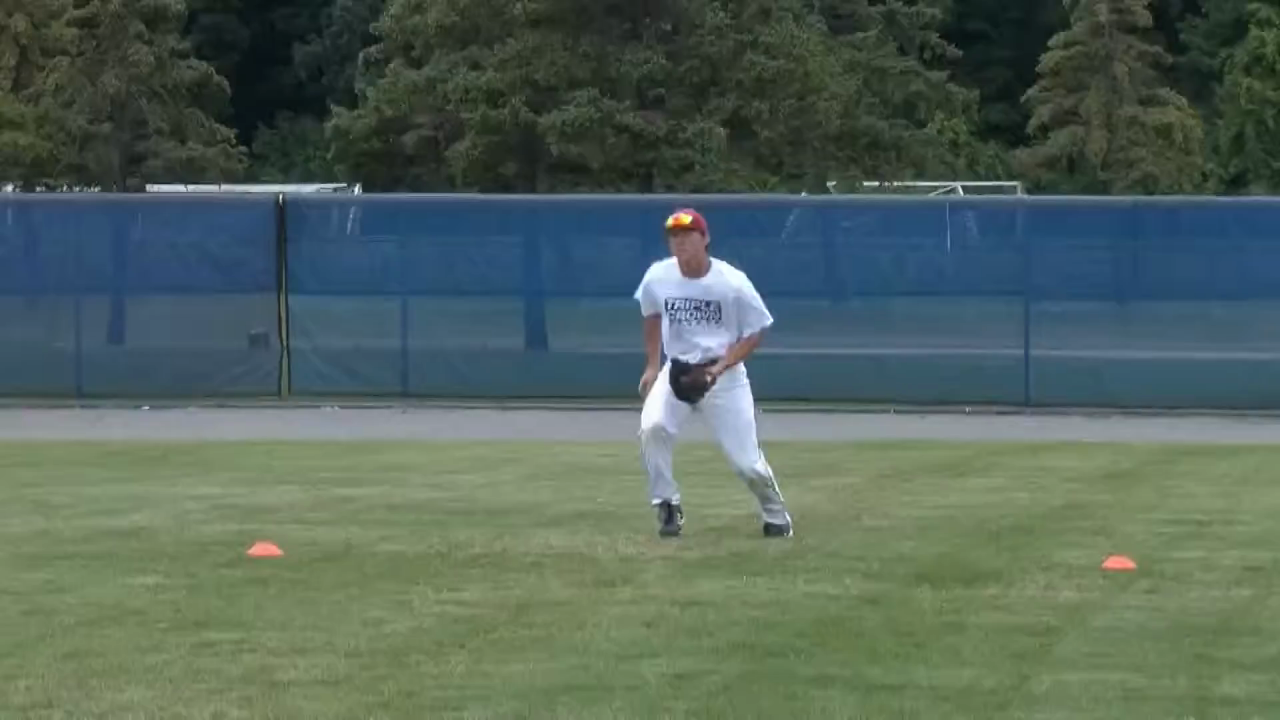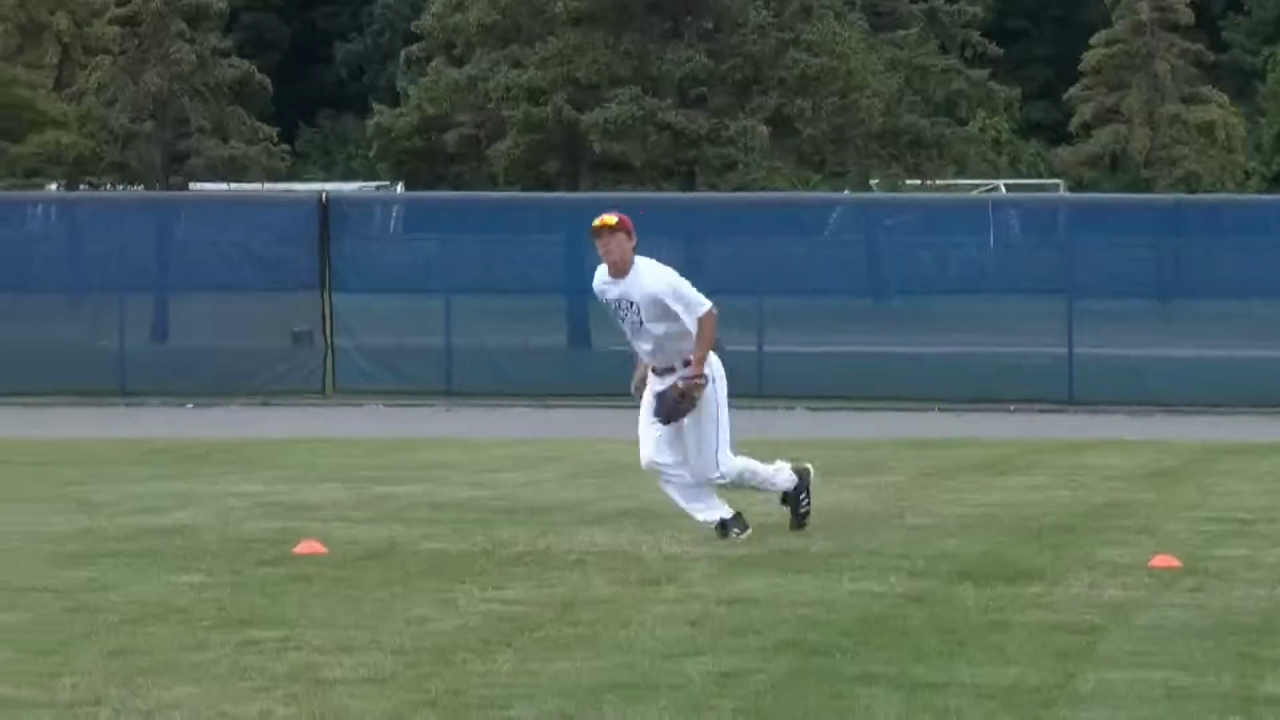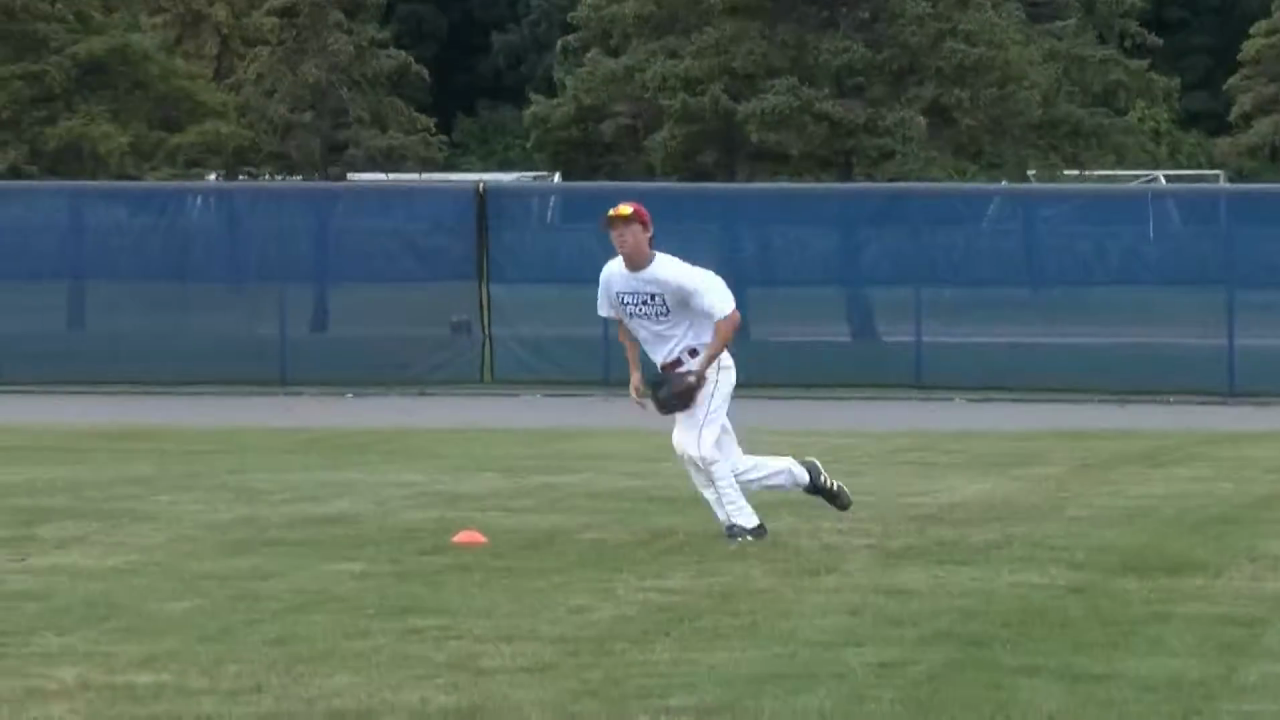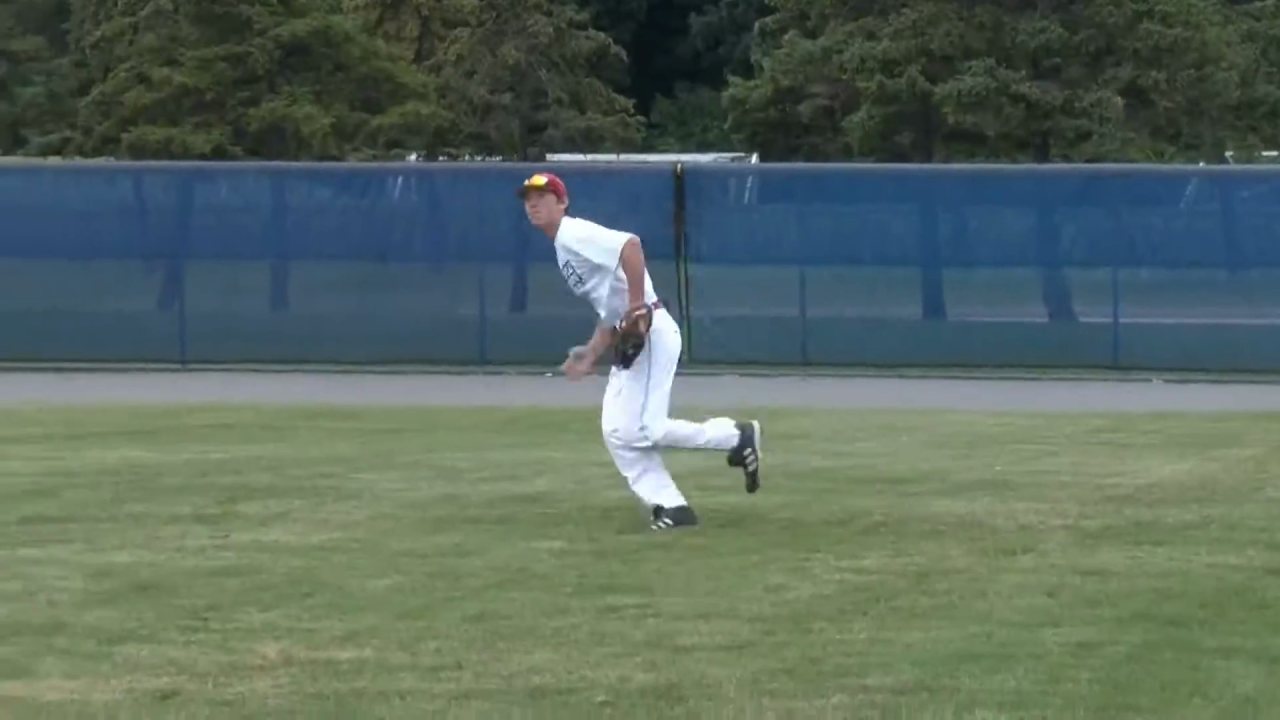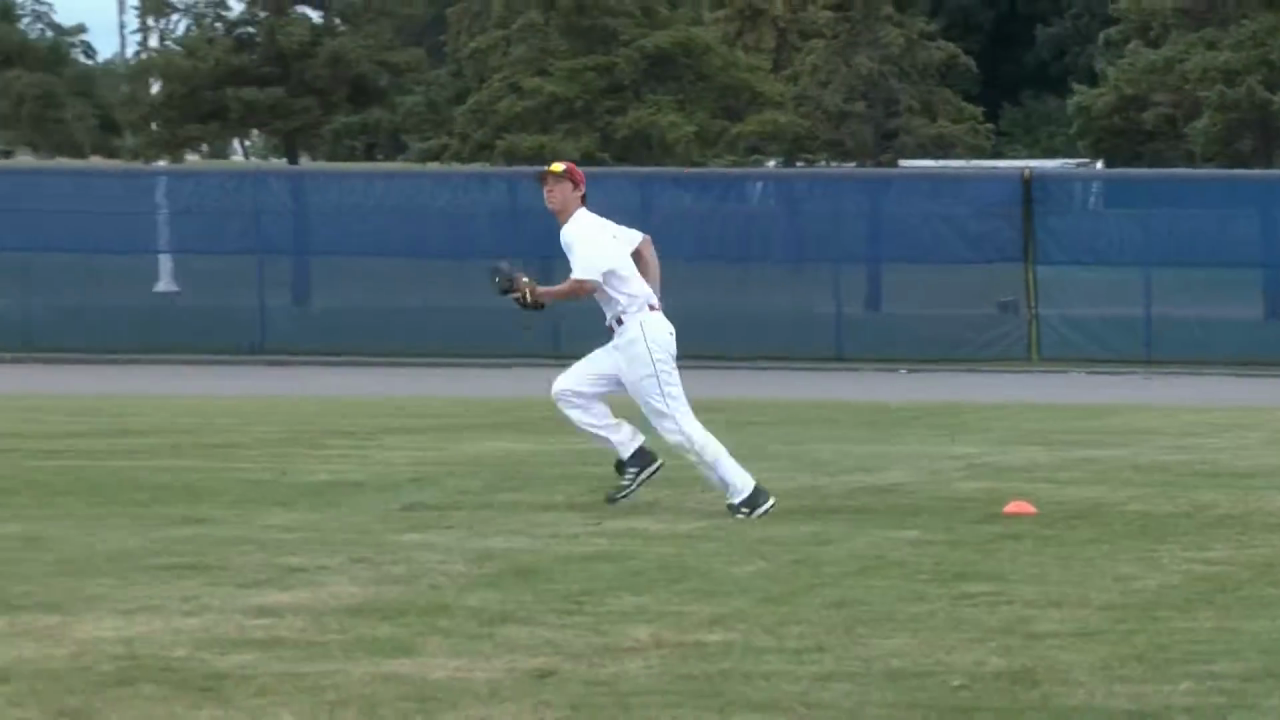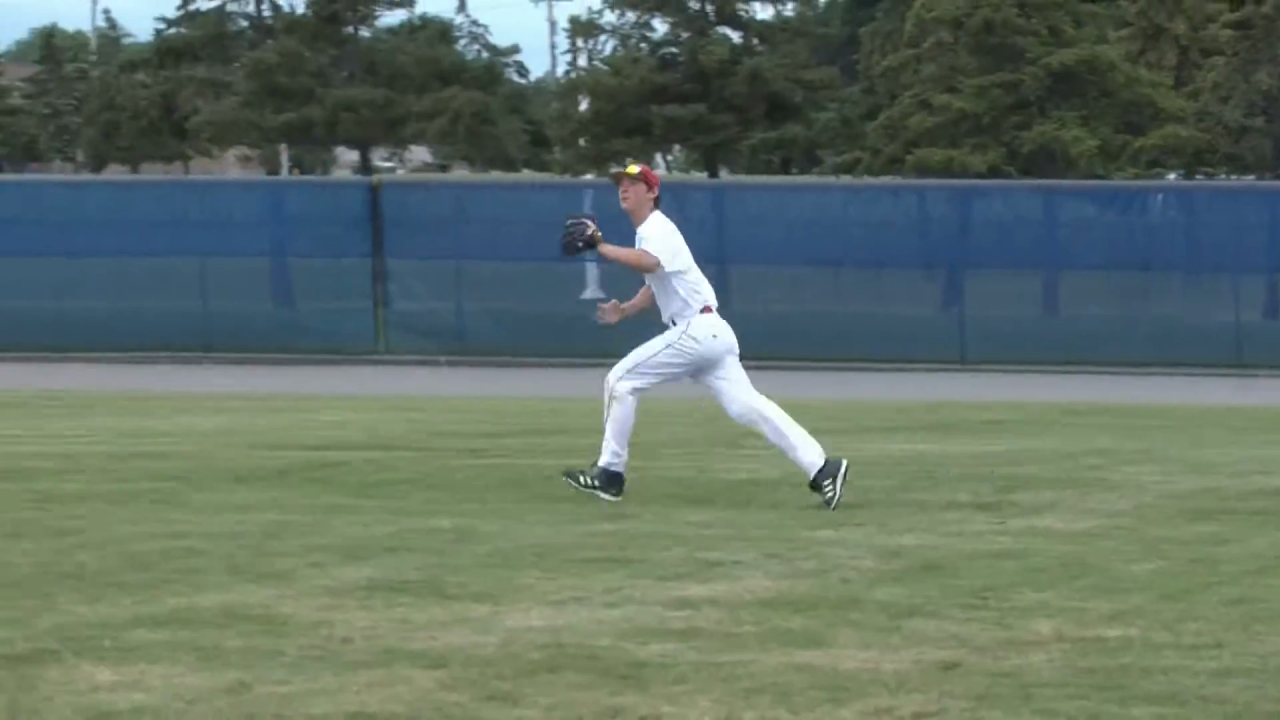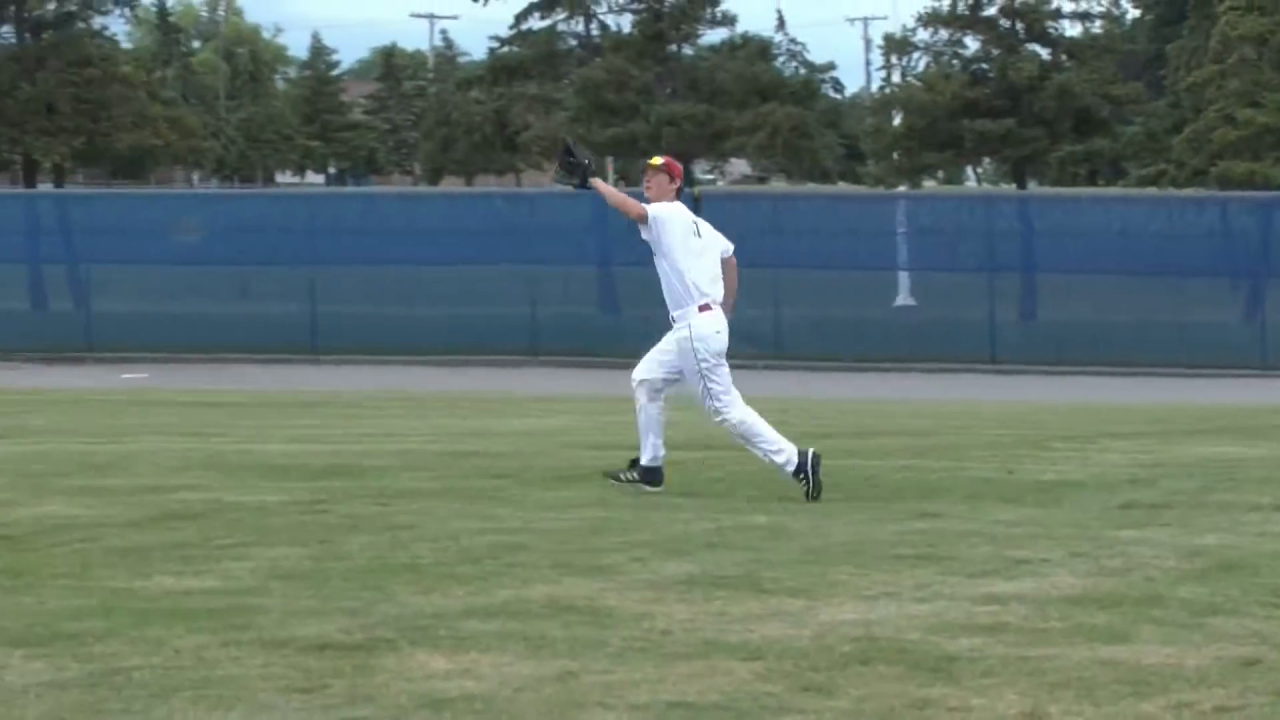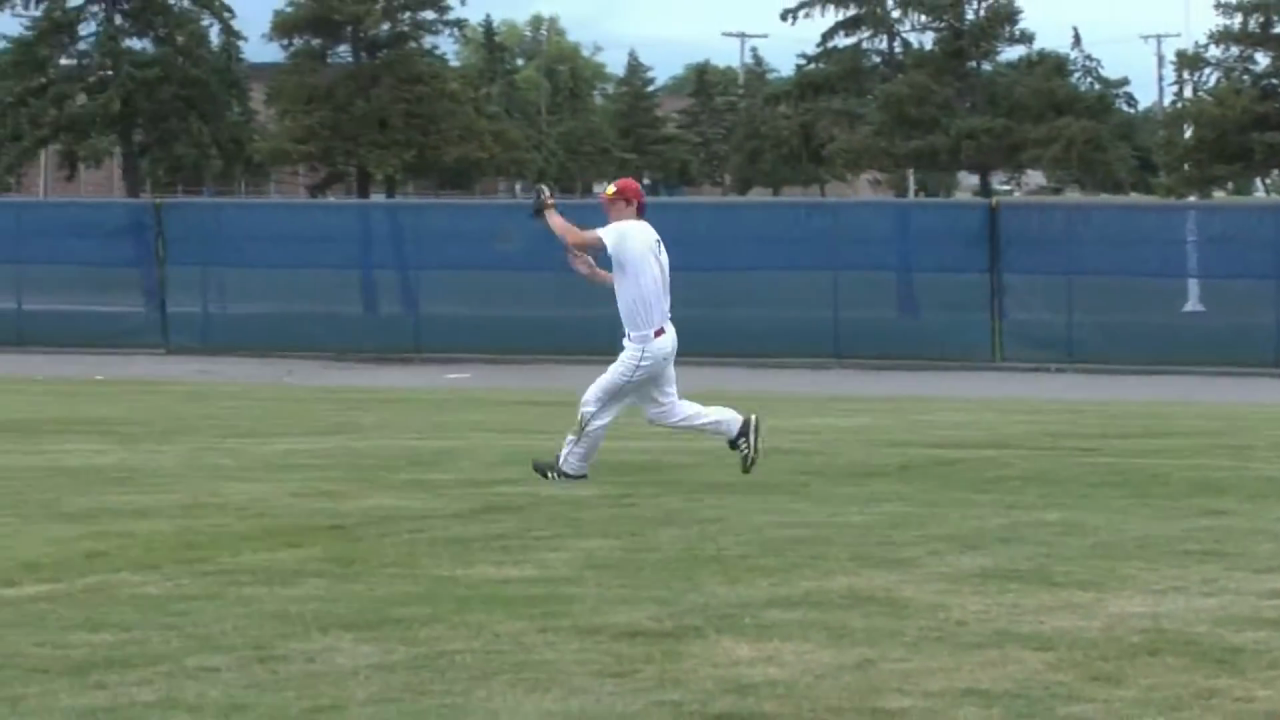
dt=0.3s
person 1, frame 1
left shoulder: (732, 283)
right shoulder: (655, 277)
left elbow: (755, 335)
left wrist: (717, 370)
right wrist: (652, 365)
left hip: (726, 378)
right hip: (677, 375)
left knee: (748, 463)
right knee: (653, 427)
left ankle: (777, 517)
right ankle: (667, 506)
person 1, frame 2
left shoulder: (656, 280)
right shoulder: (601, 281)
left elbow: (708, 314)
left wrist: (696, 372)
left hip: (697, 375)
right hip: (660, 379)
left knee: (715, 470)
right knee: (655, 461)
left ankle: (791, 479)
right ankle: (724, 518)
person 1, frame 3
left shoulder: (674, 273)
right shoulder: (611, 275)
left elbow: (729, 317)
right elbow: (621, 320)
left wrist: (702, 367)
right wrist: (634, 371)
left hip: (710, 368)
right hip: (677, 376)
left knee: (693, 448)
right knee: (730, 465)
left ankle: (745, 524)
right ankle: (804, 474)
person 1, frame 4
left shoulder: (575, 234)
right shoulder: (564, 243)
left elbow: (631, 245)
left wrist: (637, 309)
right wrist: (592, 355)
left hip: (651, 334)
left knee: (637, 432)
right knee: (617, 432)
left ankle: (735, 436)
right ankle: (671, 507)
person 1, frame 5
left shoulder: (580, 229)
right shoulder: (595, 225)
left elbow: (587, 284)
right elbow: (645, 244)
left wrist: (539, 295)
right wrist: (653, 298)
left hip: (641, 333)
right hip: (631, 337)
left knee: (675, 424)
right knee: (567, 390)
left ankle: (747, 494)
right ankle: (635, 456)
person 1, frame 6
left shoulder: (656, 228)
right shoulder: (650, 230)
left elbow: (648, 264)
right elbow: (655, 285)
left wrist: (599, 245)
right wrist: (624, 310)
left hip: (695, 330)
right hip: (705, 331)
left knee: (620, 382)
right knee: (747, 408)
left ankle: (610, 474)
right ankle: (822, 468)
person 1, frame 7
left shoulder: (670, 215)
right shoulder: (693, 222)
left elbow: (633, 209)
right elbow: (730, 260)
left wrist: (593, 180)
right wrist: (721, 308)
left hip: (698, 328)
right hip: (690, 327)
left knee: (726, 409)
right knee: (646, 379)
left ankle: (798, 462)
right ankle: (650, 467)
person 1, frame 8
left shoulder: (626, 232)
right shoulder: (651, 237)
left elbow: (575, 240)
left wrist: (548, 210)
right wrist: (593, 273)
left hip: (644, 347)
right hip: (660, 338)
left knee: (595, 405)
right knee: (664, 410)
left ankle: (572, 467)
right ankle: (737, 427)
